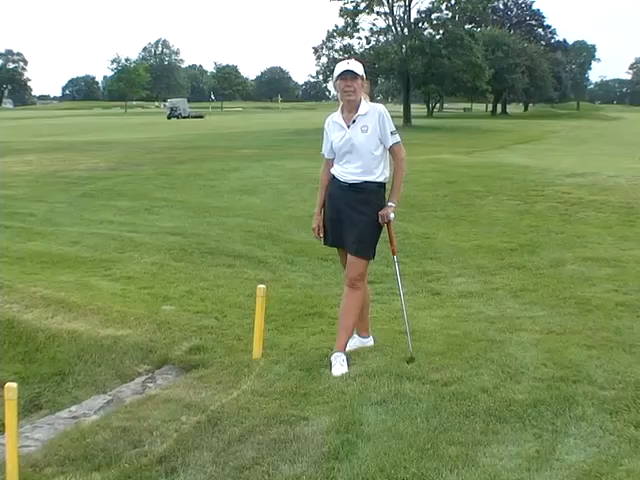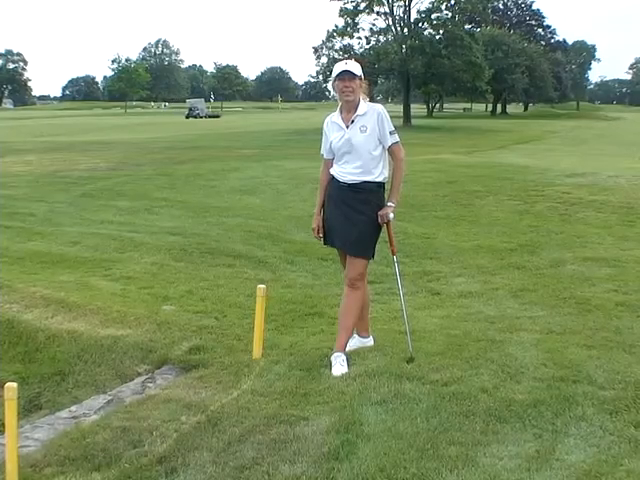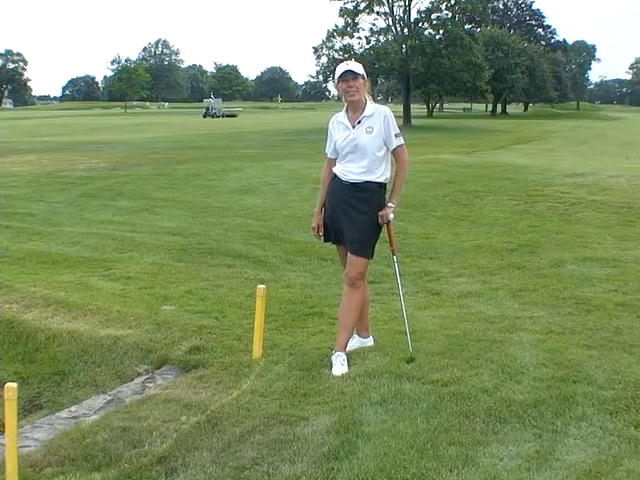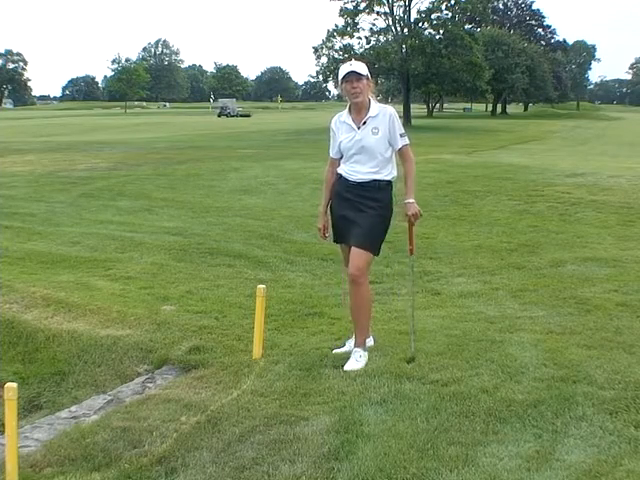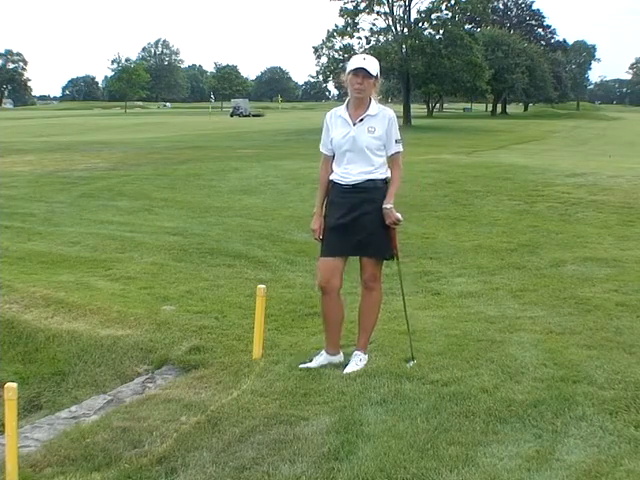
dt=1s
person 1, frame 1
left shoulder: (378, 113)
right shoulder: (331, 121)
left elbow: (400, 157)
left wrist: (392, 202)
right wrist: (318, 210)
left hip: (368, 198)
right hip: (338, 197)
left knee: (354, 277)
right knee: (353, 272)
left ankle: (339, 351)
right ankle: (363, 334)
person 1, frame 2
left shoulder: (377, 113)
right shoulder: (330, 122)
left elbow: (399, 157)
left wrist: (392, 202)
right wrist: (318, 210)
left hip: (368, 198)
right hip: (337, 197)
left knee: (354, 278)
right knee: (353, 273)
left ankle: (339, 351)
right ankle: (363, 335)
person 1, frame 3
left shoulder: (382, 114)
right shoulder: (335, 122)
left elbow: (402, 159)
left wrist: (392, 203)
right wrist: (319, 208)
left hip: (369, 198)
right hip: (339, 196)
left knee: (354, 276)
right knee: (353, 272)
left ankle: (339, 351)
right ankle: (363, 335)
person 1, frame 4
left shoulder: (387, 114)
right shoulder: (337, 121)
left elbow: (407, 158)
right elbow: (332, 167)
left wrist: (410, 199)
right wrist: (323, 210)
left hip: (376, 198)
right hip: (344, 196)
left knee: (357, 273)
right knee: (355, 273)
left ankle: (360, 347)
right ankle: (363, 334)
person 1, frame 5
left shoulder: (386, 116)
right shoulder: (332, 117)
left elbow: (396, 165)
right elbow: (326, 167)
left wrist: (389, 204)
right wrist: (318, 212)
left hip: (373, 199)
right hip: (339, 200)
left knee: (371, 280)
right knee: (327, 283)
left ankle: (361, 351)
right ankle: (332, 351)
